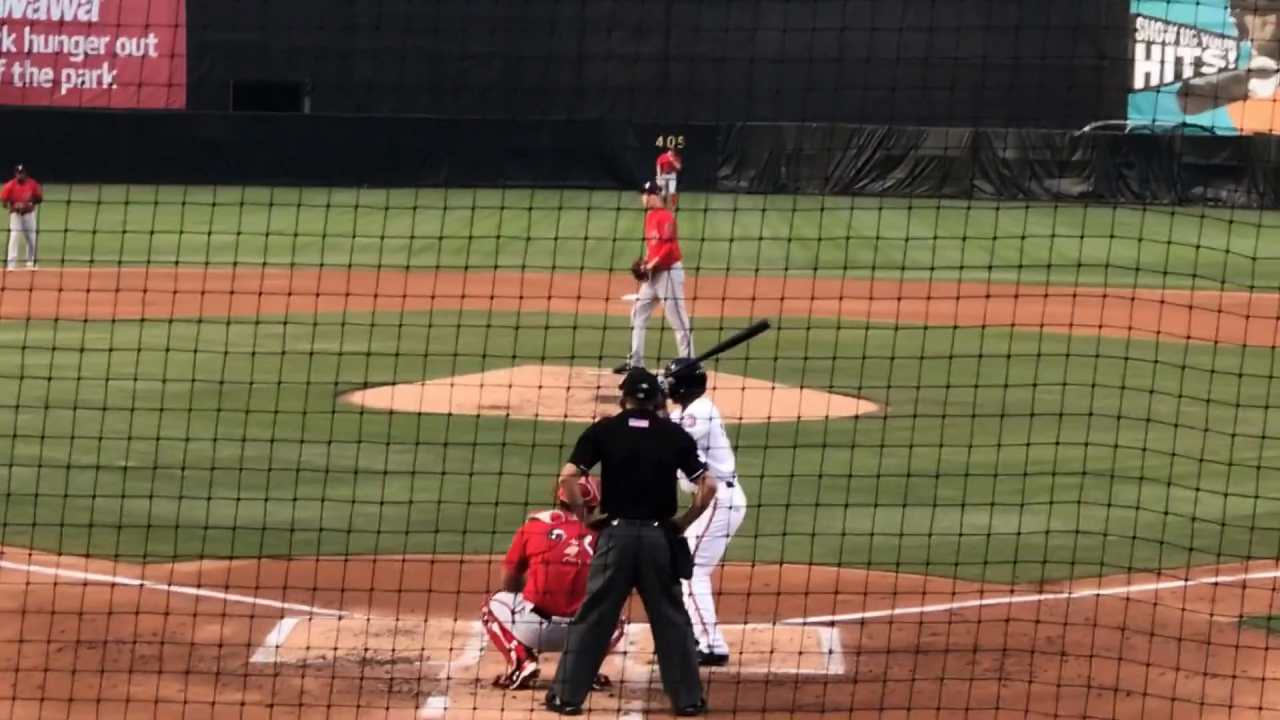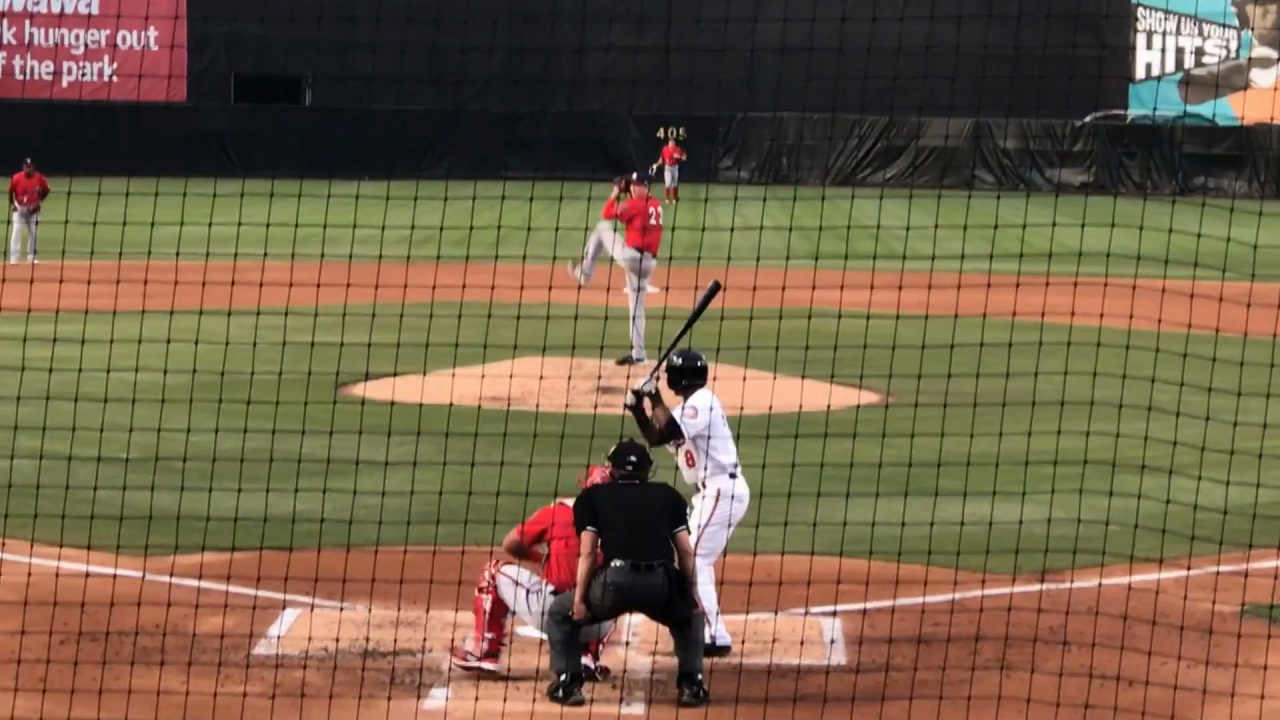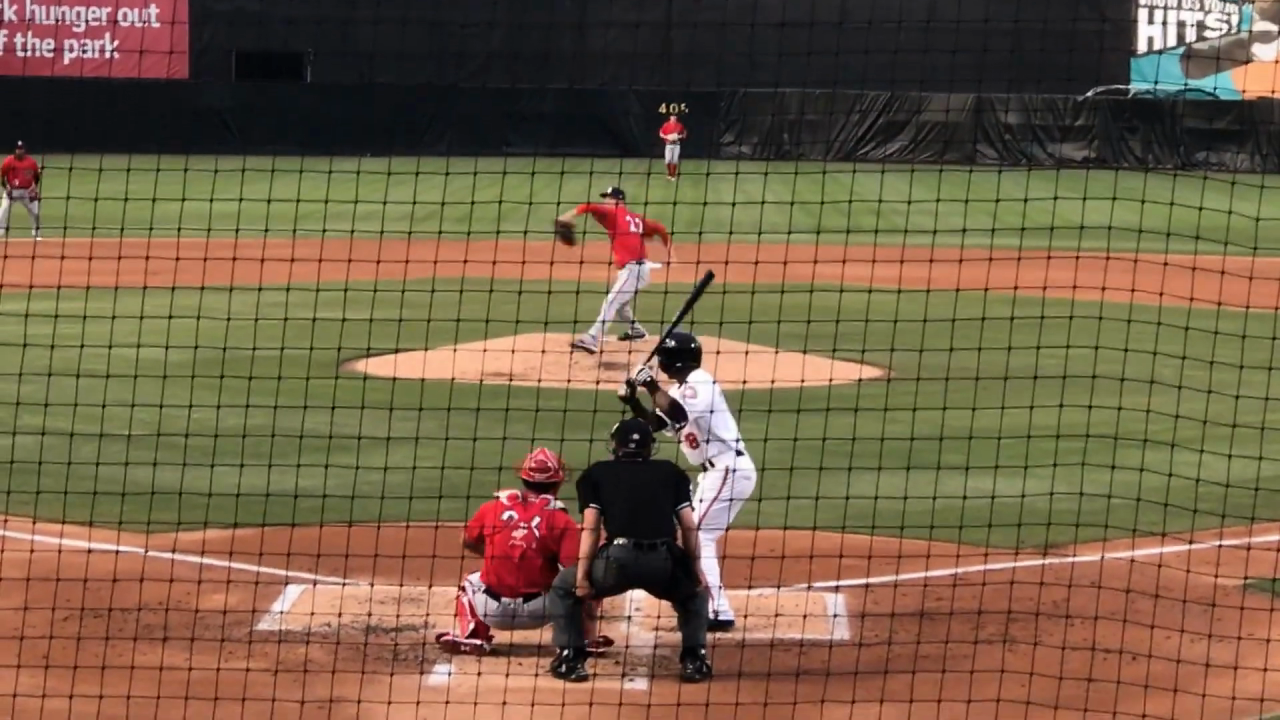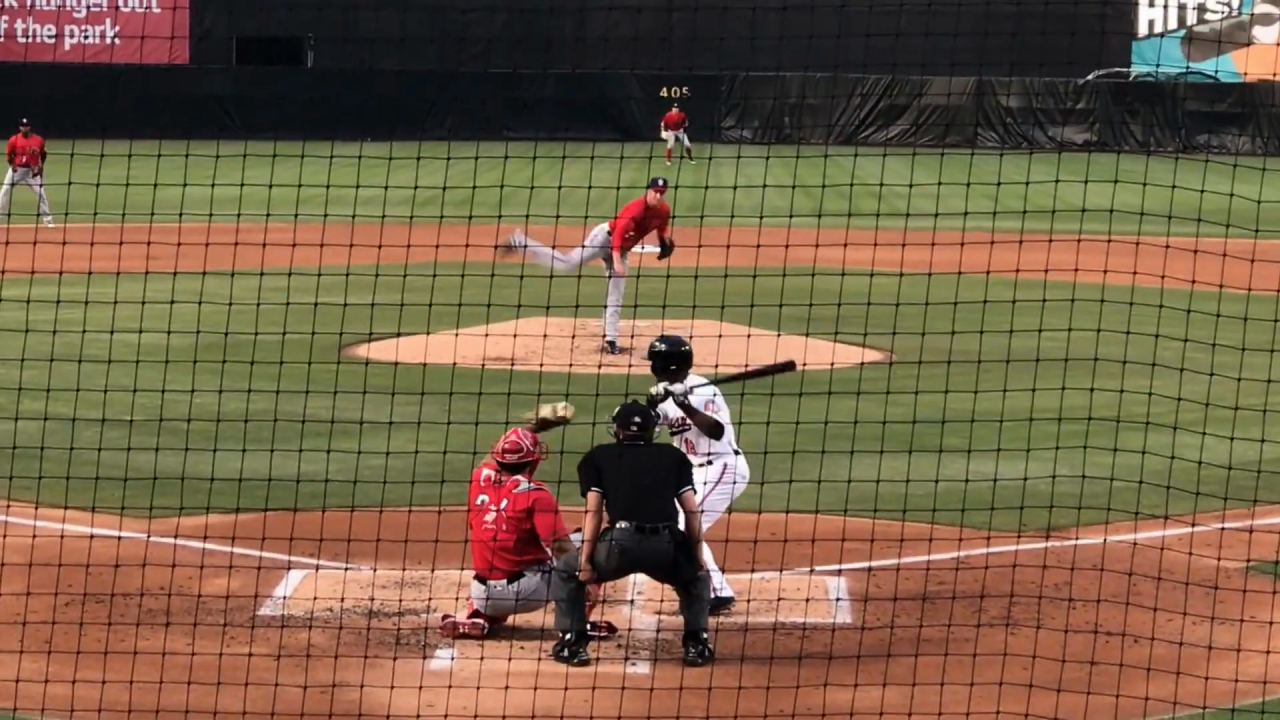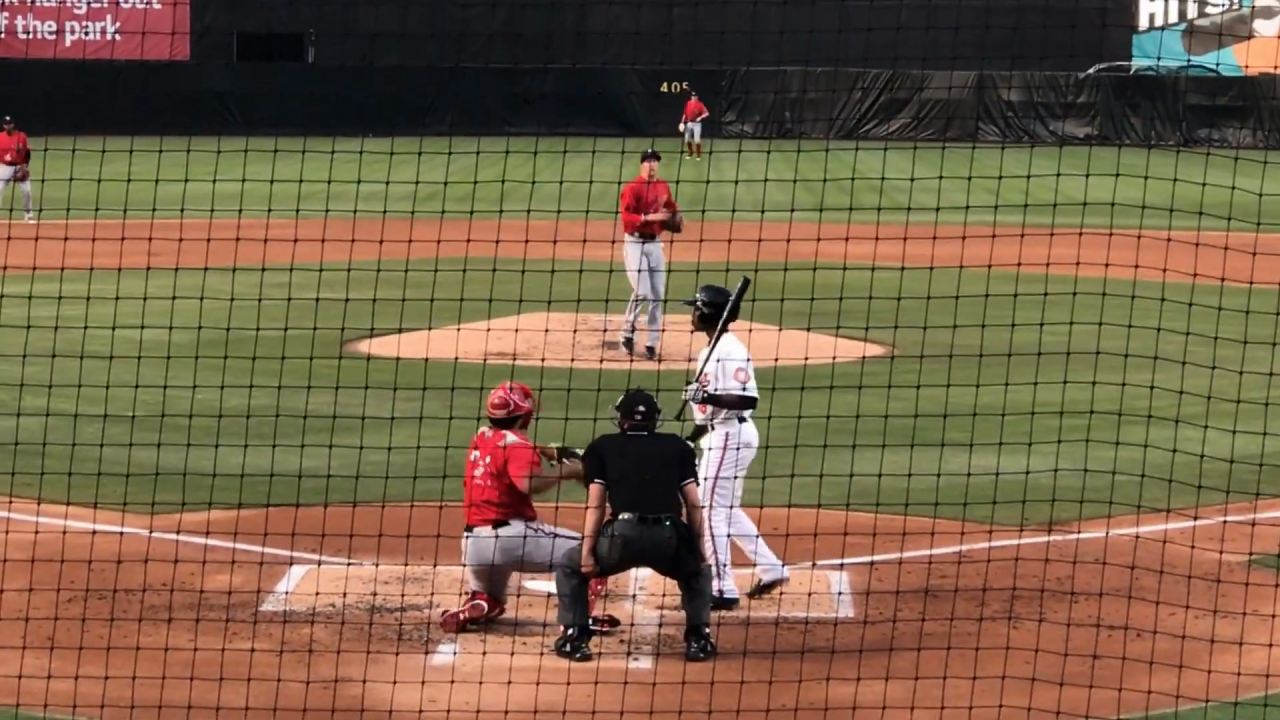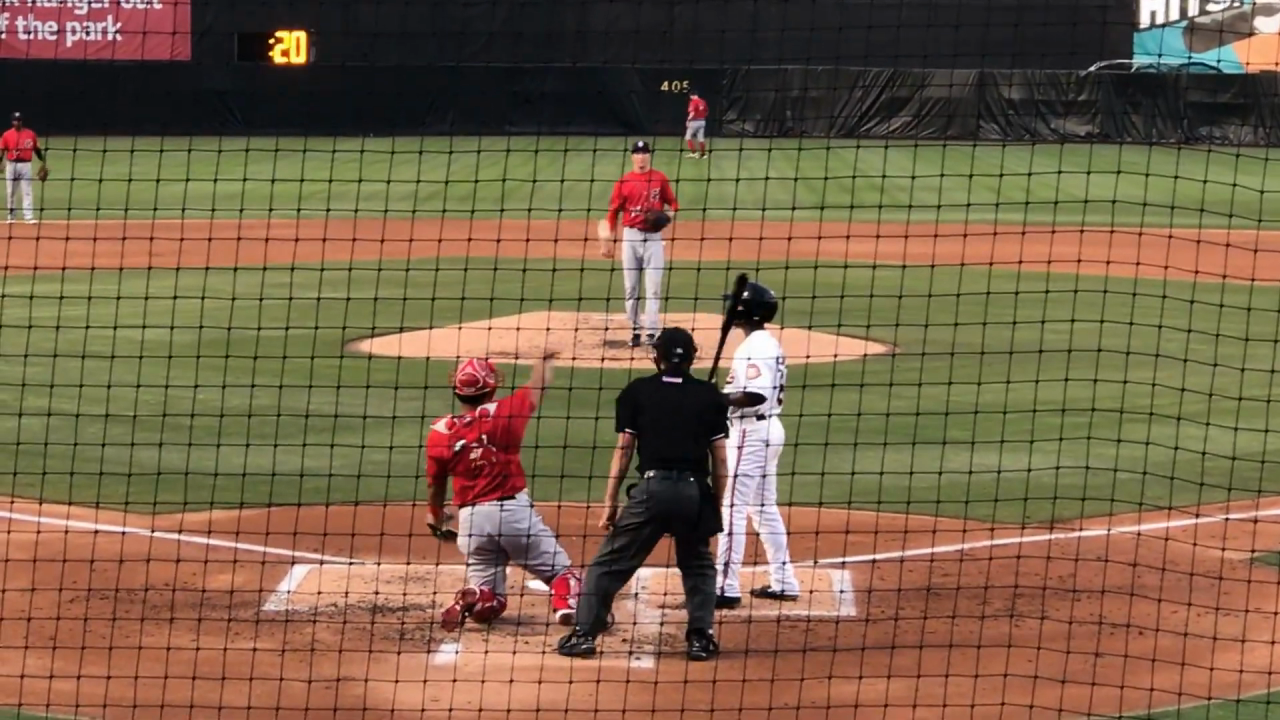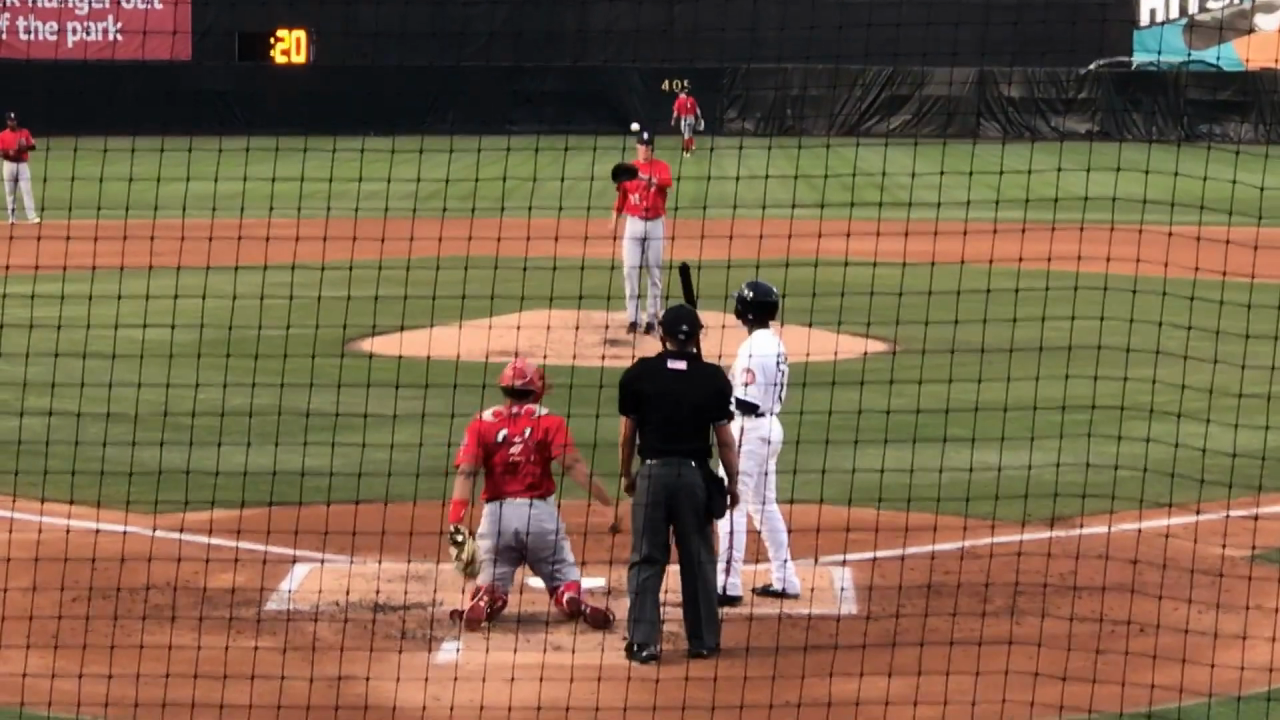
dt=0.7s
person 1, frame 1
left shoulder: (700, 411)
right shoulder: (689, 412)
left hip: (719, 499)
right hip: (713, 499)
left knee: (691, 571)
right knee: (690, 569)
left ankle: (713, 646)
right ankle: (703, 636)
person 1, frame 2
left shoulder: (701, 402)
right shoulder: (689, 405)
left elbow: (668, 432)
right elbow: (657, 438)
left wrist: (655, 397)
right wrist: (638, 409)
left hip: (722, 491)
right hip: (714, 491)
left knee: (694, 561)
right knee: (695, 559)
left ankle: (715, 638)
right ankle: (704, 626)
person 1, frame 3
left shoulder: (700, 382)
right shoulder: (679, 389)
left elbow: (677, 414)
right elbow: (655, 424)
left wrist: (651, 386)
right wrist: (632, 400)
left hip: (730, 470)
right hip: (716, 471)
left knee: (697, 536)
right knee: (698, 533)
left ankle: (719, 613)
right ankle: (706, 598)
person 1, frame 4
left shoulder: (703, 389)
right shoulder: (664, 390)
left elbow: (717, 431)
left wrist: (686, 406)
right wrist: (655, 400)
left hip: (725, 468)
right hip: (702, 471)
left ankle: (718, 592)
person 1, frame 5
left shoulder: (730, 350)
right shoulder: (712, 351)
left elbow: (748, 400)
left wrist: (707, 396)
right wrist: (690, 439)
left hip: (730, 437)
right hip: (721, 437)
left knee: (712, 512)
right knee: (725, 510)
left ankle: (723, 591)
right ankle: (771, 569)
person 1, frame 6
left shoulder: (754, 347)
right shoulder: (769, 344)
left elbow: (756, 395)
left wrist: (719, 397)
right wrist: (727, 401)
left hip: (751, 433)
right hip: (768, 429)
left knee: (732, 509)
right knee: (764, 507)
left ankle: (726, 588)
right ankle: (784, 581)
person 1, frame 7
left shoulder: (754, 348)
right shoulder: (775, 344)
left elbow: (747, 403)
left hip: (748, 431)
right hip: (768, 428)
left knee: (731, 508)
right knee: (764, 506)
left ankle: (728, 587)
right ankle: (785, 580)
person 2, frame 1
left shoulder: (604, 430)
right shoulder: (675, 435)
left elbow: (567, 476)
right elbow: (709, 485)
left wrist: (585, 517)
right wrist: (684, 522)
left hip: (616, 534)
right hip: (659, 536)
left knee: (592, 617)
right knee: (671, 618)
person 2, frame 2
left shoulder: (593, 495)
right shoulder: (667, 494)
left elbow: (588, 551)
right elbow: (685, 550)
left wrist: (579, 599)
right wrist: (692, 595)
left hip: (616, 580)
right hip: (659, 584)
left knee: (561, 611)
right knee: (689, 616)
left ankle: (568, 683)
right ankle: (692, 684)
person 2, frame 3
left shoulder: (597, 473)
right shoulder: (671, 472)
left elbow: (591, 528)
right elbow: (689, 527)
left wrist: (582, 577)
right wrist: (694, 573)
left hip: (619, 559)
right hip: (663, 563)
left knee: (564, 586)
right knee: (694, 592)
left ankle: (571, 658)
right ankle: (695, 659)
person 2, frame 4
left shoulder: (599, 456)
right shoulder: (673, 456)
left elbow: (594, 511)
right elbow: (692, 511)
left wrist: (585, 560)
right wrist: (695, 557)
left hip: (621, 543)
right hip: (666, 546)
left knee: (567, 570)
right knee: (696, 576)
left ankle: (573, 642)
right ankle: (697, 643)
person 2, frame 5
left shoulder: (602, 447)
right shoulder: (677, 446)
left elbow: (596, 503)
right elbow: (693, 504)
left wrist: (587, 553)
right wrist: (696, 550)
left hip: (623, 535)
right hip: (669, 538)
left knee: (570, 565)
right knee: (698, 570)
left ankle: (575, 637)
right ankle: (698, 638)
person 2, frame 6
left shoulder: (637, 391)
right shoulder: (710, 395)
left elbow: (623, 452)
right elbow: (719, 457)
left wrist: (609, 502)
right wrist: (716, 502)
left hip: (651, 487)
right hip: (693, 490)
left knee: (611, 562)
right knee: (699, 566)
left ankle: (582, 634)
right ankle: (701, 639)
person 2, frame 7
left shoulder: (639, 373)
right shoulder: (713, 377)
left elbow: (627, 435)
right elbow: (725, 439)
left wrist: (627, 474)
right wrist: (732, 482)
left hip: (653, 474)
right hip: (694, 475)
left knee: (646, 562)
right knee: (698, 560)
left ankle: (644, 641)
right ankle: (703, 639)
person 3, frame 1
left shoulder: (535, 526)
left elbow: (509, 584)
left hip: (534, 628)
left knee: (494, 605)
right knee: (615, 617)
left ankle: (522, 662)
person 3, frame 2
left shoulder: (559, 512)
left elbow: (510, 544)
left hip: (551, 607)
right hip: (593, 625)
left knee: (495, 574)
left ankle: (483, 654)
right ankle: (588, 657)
person 3, frame 3
left shoulder: (495, 506)
right shoulder: (561, 521)
left elbow: (468, 542)
right wrist: (590, 615)
left hip: (492, 610)
right hip: (538, 611)
left knee: (470, 582)
left ankle: (472, 637)
person 3, frame 4
left shoulder: (480, 478)
right shoulder: (534, 494)
left elbow: (498, 458)
right elbow: (557, 544)
left wrist: (531, 433)
left hip: (483, 594)
right hip: (525, 590)
left ankle: (475, 619)
person 3, frame 5
left shoulder: (481, 437)
right shoulder: (516, 445)
right elbow: (529, 485)
left wrist: (544, 452)
right wrist: (567, 470)
left hip: (473, 543)
right hip: (510, 536)
left knee: (489, 604)
left ankle: (473, 609)
person 3, frame 6
left shoulder: (440, 434)
right shoulder: (504, 414)
left elbow: (436, 489)
right elbow: (537, 388)
left wrist: (437, 518)
right wrist: (545, 360)
left hip: (473, 519)
right hip: (515, 510)
left knee: (488, 604)
right knee: (561, 570)
left ankle: (469, 601)
right ankle: (567, 606)
person 3, frame 7
left shoulder: (482, 423)
right shoulder: (549, 422)
left elbow: (466, 472)
right elbow: (575, 466)
left wrist: (456, 520)
right wrist: (609, 505)
left hip: (497, 514)
right hip: (540, 513)
left knee: (491, 590)
right knee: (566, 584)
left ankle: (485, 601)
right ankle: (573, 600)
person 4, frame 1
left shoulder: (665, 216)
right shoulder: (651, 216)
left elbow: (669, 247)
left wrist: (651, 264)
right wrist: (646, 264)
left hip: (669, 273)
right hip: (654, 274)
left knee: (677, 320)
right knee: (639, 313)
right ankle: (635, 361)
person 4, frame 2
left shoulder: (634, 204)
right shoulder: (656, 205)
left elbow: (608, 215)
left wrist: (615, 195)
left hip: (632, 256)
right hip: (649, 261)
left knee: (600, 231)
right knee: (636, 307)
left ankle: (583, 274)
right ankle: (637, 353)
person 4, frame 3
left shoulder: (613, 213)
right shoulder: (637, 219)
left elbow: (594, 208)
right elbow: (661, 230)
left wrist: (572, 214)
right wrist: (669, 248)
left hip: (633, 270)
right hip: (634, 268)
left knee: (612, 303)
right knee: (622, 299)
left ankle: (591, 340)
right ankle: (636, 331)
person 4, frame 4
left shoulder: (664, 211)
right shoulder: (635, 208)
left elbow: (662, 228)
right elbow: (619, 234)
left wrist: (665, 241)
right wrist: (617, 258)
left hip: (623, 249)
right hip: (606, 238)
left knee: (616, 295)
right knee: (568, 262)
left ankle: (610, 339)
right ankle: (520, 243)
person 4, frame 5
left shoulder: (663, 187)
right shoulder: (632, 188)
left elbow: (670, 206)
right elbow: (625, 217)
left wrist: (675, 217)
right wrist: (650, 218)
left hip: (654, 244)
right hip: (634, 242)
left knee: (657, 295)
right knee: (641, 291)
left ankle: (651, 344)
right ankle: (627, 334)
person 4, frame 6
left shoulder: (660, 179)
right shoulder: (624, 181)
left elbow: (673, 202)
right elbow: (614, 211)
left wrist: (669, 212)
right wrist: (608, 240)
left hip: (653, 236)
right hip: (631, 235)
left knee: (653, 285)
right knee: (631, 287)
left ankle: (651, 330)
right ankle: (636, 330)
person 4, frame 7
left shoulder: (661, 167)
left elbow: (668, 182)
right elbow: (622, 196)
left wrist: (647, 179)
right wrist: (614, 220)
left hip: (654, 225)
right hip: (633, 223)
left knee: (654, 273)
right knee: (630, 271)
left ankle: (652, 319)
right ankle: (633, 318)
